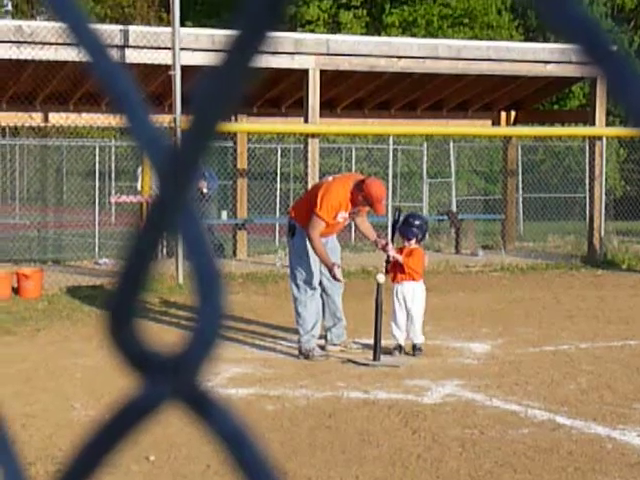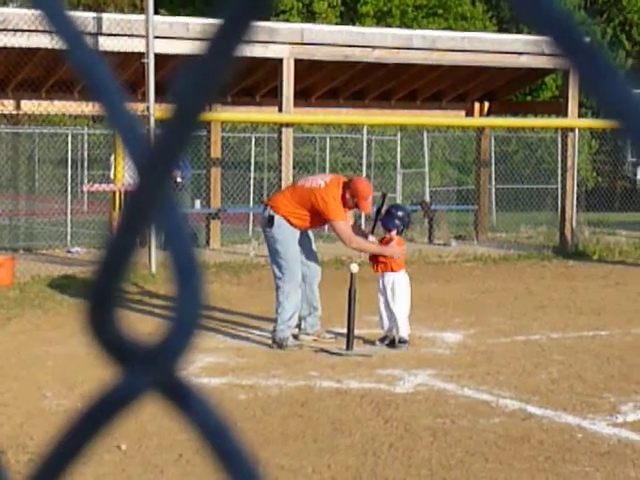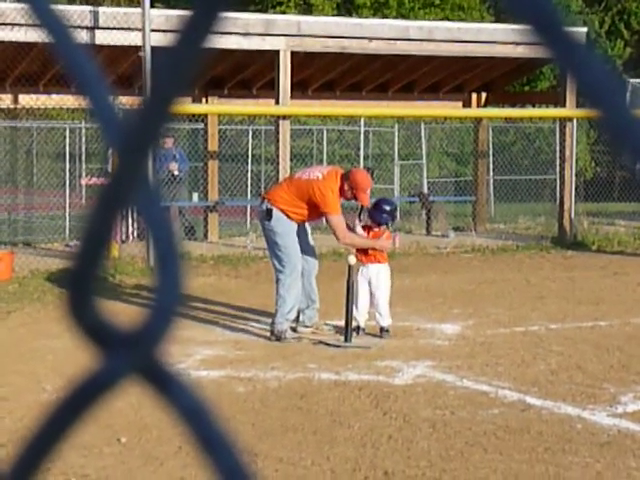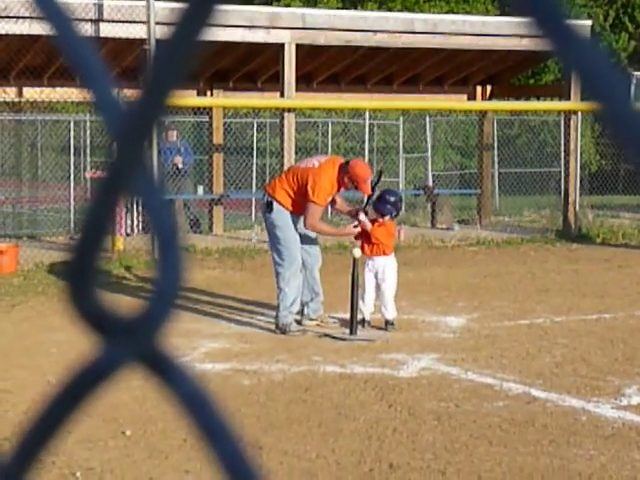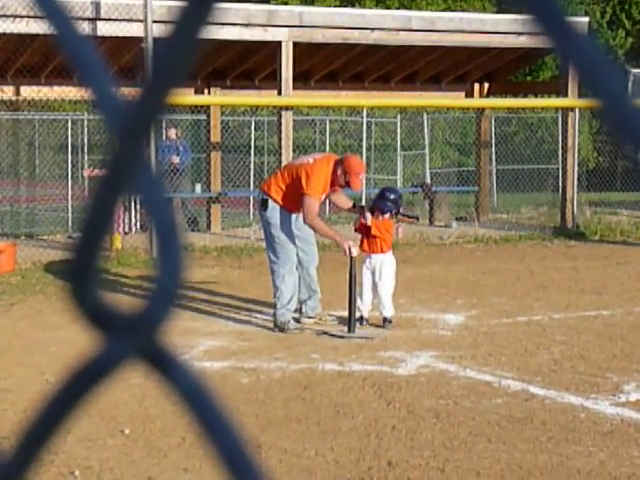
dt=1s
person 1, frame 1
left shoulder: (363, 189)
right shoulder: (333, 193)
left elbow: (360, 219)
right elbow: (312, 234)
left wrist: (376, 240)
right wrist: (329, 264)
left hip: (328, 233)
right hip: (304, 230)
left knee: (333, 287)
right knee: (308, 287)
left ankle: (336, 339)
right ankle: (307, 345)
person 1, frame 2
left shoulder: (346, 188)
right shoulder: (329, 197)
left elbow: (349, 225)
right elbow: (350, 241)
left wrist: (370, 240)
right wrist: (385, 250)
left hip: (298, 220)
right hip: (279, 219)
left knee: (311, 273)
right knee: (291, 277)
left ankle: (310, 328)
right ankle: (281, 335)
person 1, frame 3
left shoulder: (340, 177)
right shoulder: (327, 189)
left elbow: (335, 215)
right elbow: (342, 237)
left wrist: (357, 233)
right wrist: (377, 243)
left hip: (294, 213)
right hip: (276, 212)
left knee: (309, 265)
right knee: (291, 269)
left ankle: (307, 320)
right ankle: (280, 328)
person 1, frame 4
left shoulder: (341, 167)
right shoulder: (323, 179)
left elbow: (332, 195)
right elbow: (311, 223)
left wrist: (351, 211)
right wrist: (344, 232)
left hip: (299, 207)
right hip: (279, 205)
left knee: (312, 260)
right knee: (291, 263)
left ankle: (312, 312)
right ankle: (284, 321)
person 1, frame 5
left shoulder: (336, 166)
right shoulder: (317, 173)
left elbow: (335, 194)
right elbow: (310, 218)
left wrist: (358, 208)
right wrist: (339, 239)
left hip: (296, 205)
right hip: (275, 203)
left knee: (308, 258)
right knee: (286, 261)
left ankle: (310, 310)
right ankle: (283, 319)
person 2, frame 1
left shoulder: (418, 252)
right shoulder: (399, 251)
left elbow: (409, 264)
right elbow: (390, 269)
left wrist: (396, 255)
right wrist: (391, 258)
left hip: (414, 288)
right hip: (398, 288)
left knee: (415, 317)
right knee: (398, 317)
left ankle: (417, 342)
right ankle: (400, 343)
person 2, frame 2
left shoulder: (397, 242)
right shoulder: (383, 240)
left elbow: (385, 255)
right elbow: (374, 258)
left hip: (397, 279)
right hip: (384, 278)
left knee: (399, 309)
right knee: (384, 308)
left ankle: (403, 337)
right ankle: (389, 334)
person 2, frame 3
left shoulder: (385, 234)
right shoulder: (365, 229)
left elbow: (373, 247)
left wrist: (362, 234)
right wrist: (356, 229)
left hip: (379, 270)
right hip: (364, 269)
left knee: (381, 299)
right knee: (361, 299)
left ankle: (384, 326)
right ankle: (360, 325)
person 2, frame 4
left shoulder: (389, 226)
right shoulder: (371, 223)
left elbow: (374, 233)
right elbow: (359, 235)
left wrist: (365, 220)
right wrist: (360, 222)
left hip: (386, 262)
right hip: (370, 262)
left knee: (387, 292)
right knee: (368, 291)
left ankle: (389, 319)
right ankle: (365, 317)
person 2, frame 5
left shoulder: (388, 223)
right shoulder: (373, 220)
left elbow: (370, 222)
right elbow: (357, 226)
left wrist: (367, 212)
right wrist: (362, 215)
left hip: (384, 260)
right hip: (369, 259)
left knee: (384, 290)
right knee: (366, 289)
left ankle: (387, 316)
right ankle: (363, 315)
